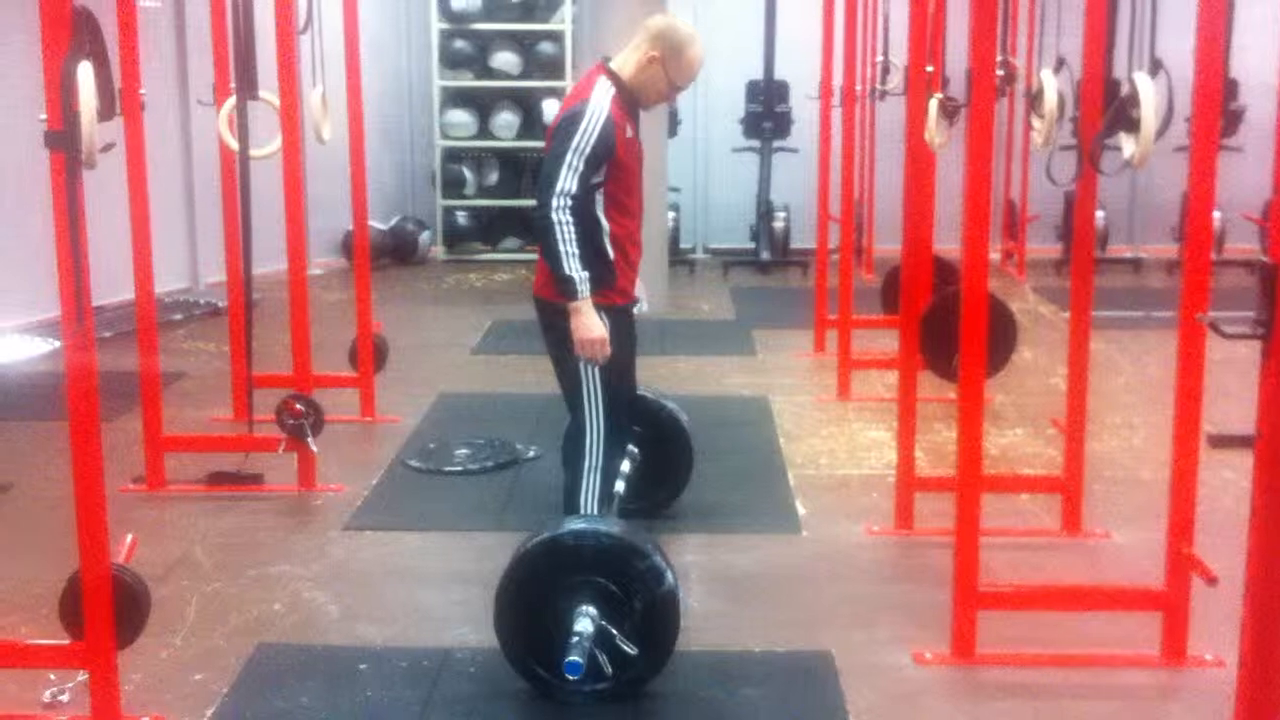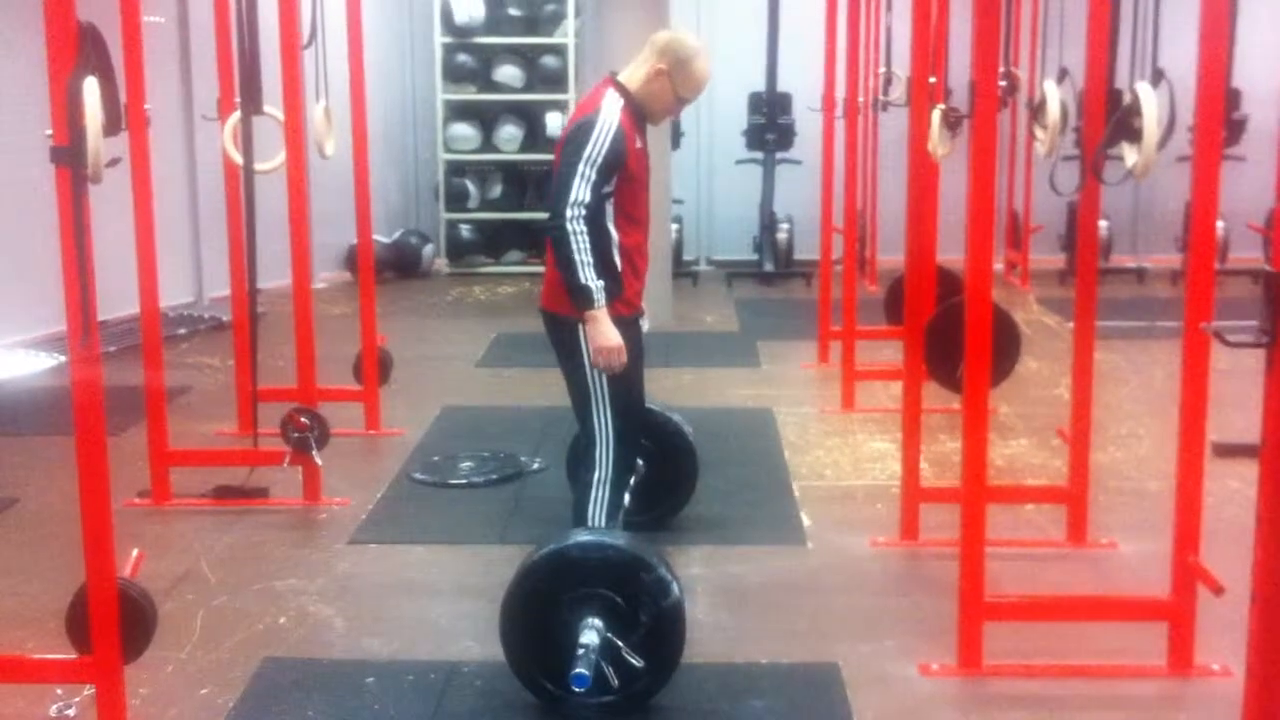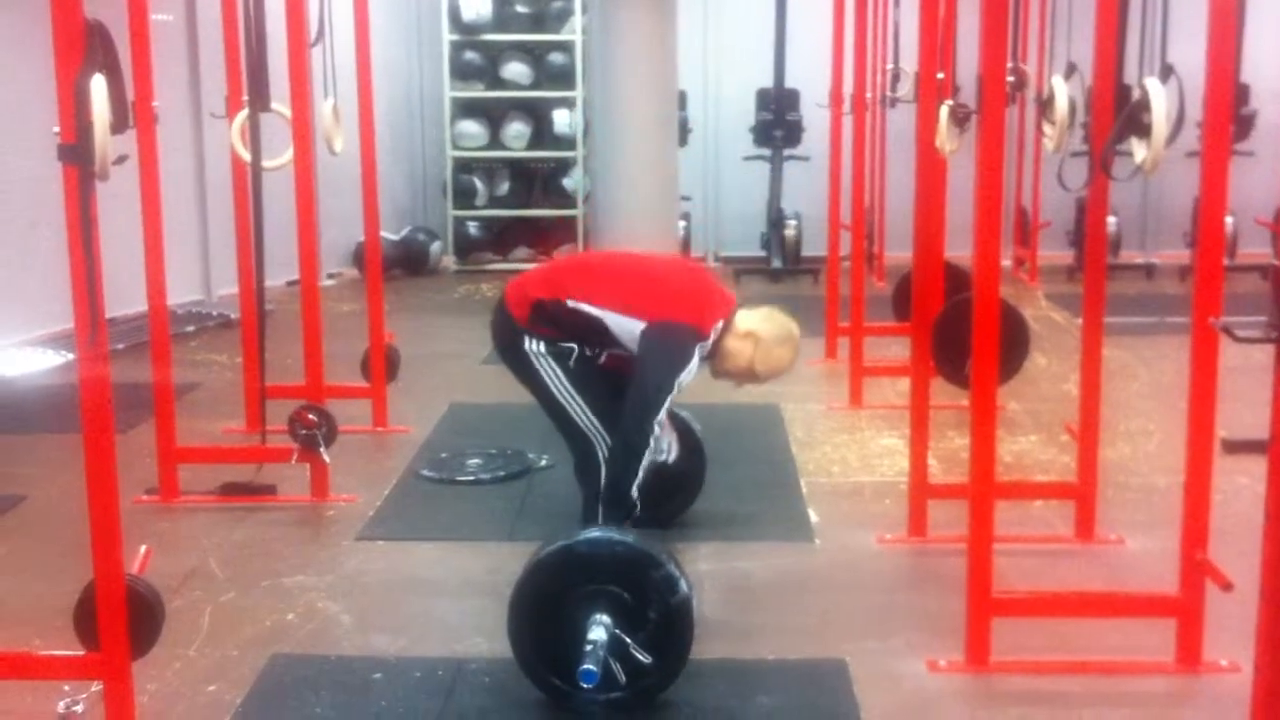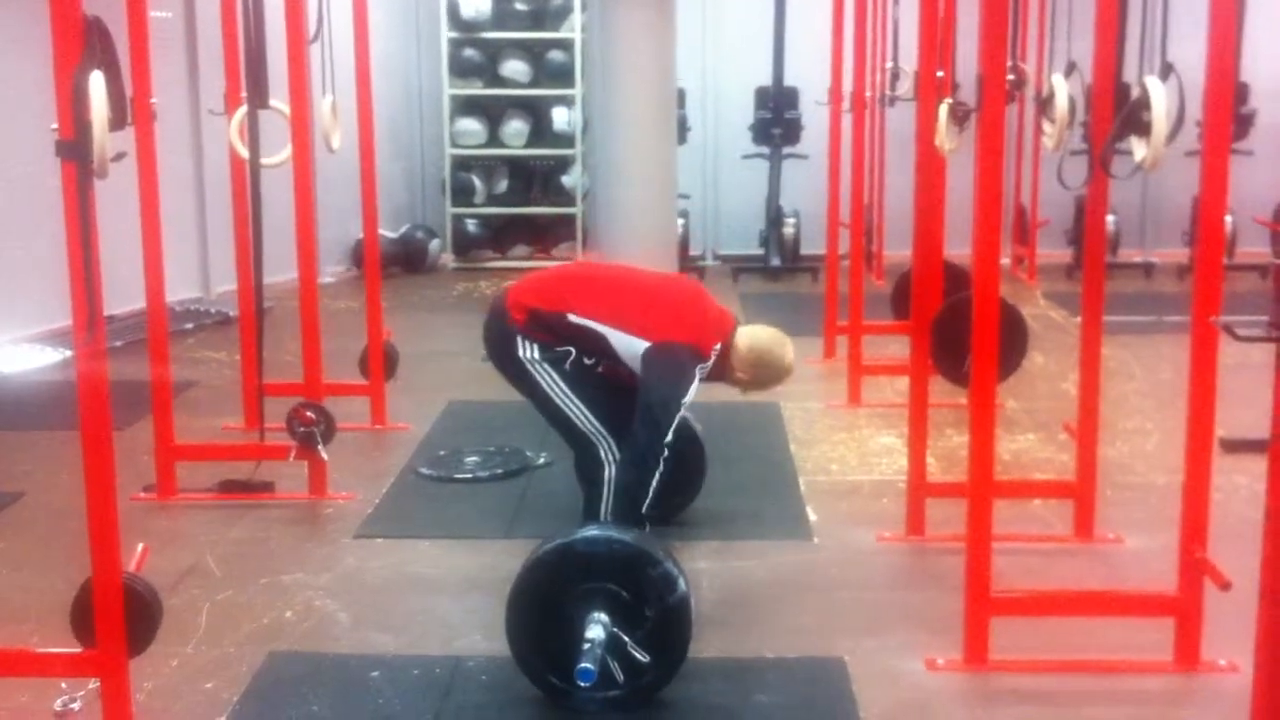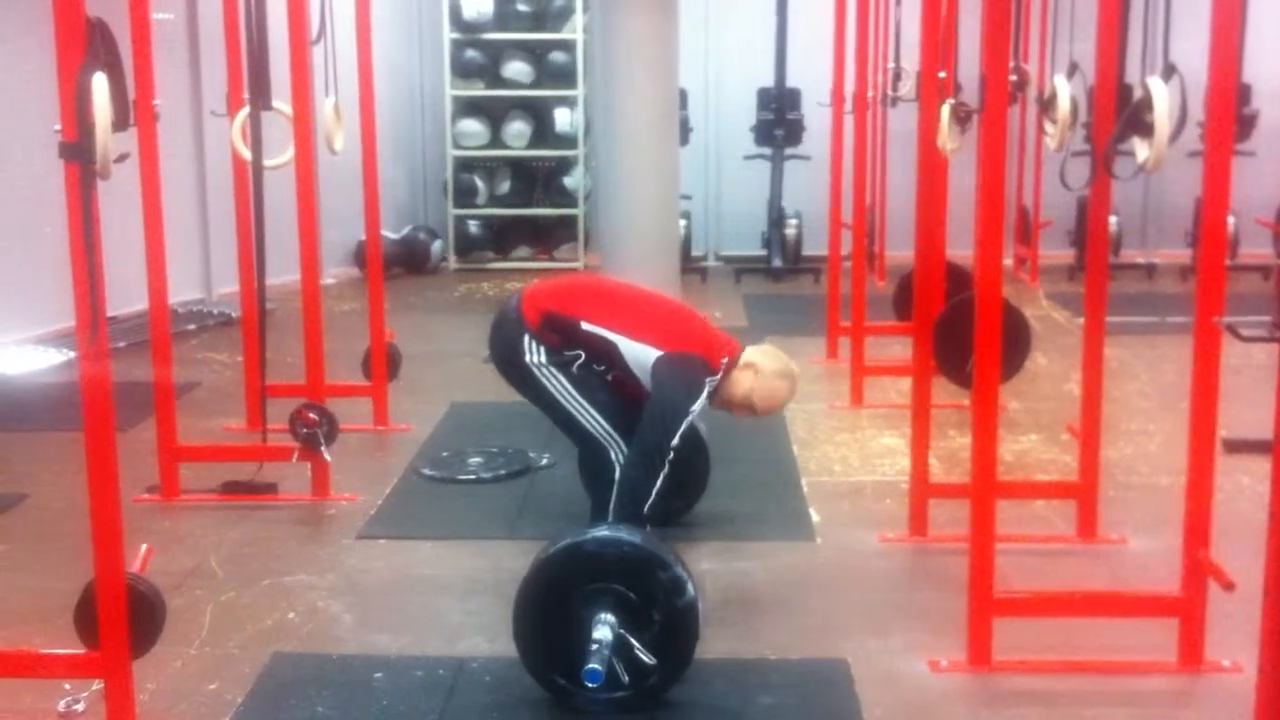
dt=1s
person 1, frame 1
left shoulder: (618, 104)
right shoulder: (593, 111)
right elbow: (554, 210)
right wrist: (580, 307)
left hip: (608, 295)
right hip: (584, 305)
left knee: (615, 416)
right knee: (596, 427)
left ankle: (600, 523)
person 1, frame 2
left shoulder: (624, 117)
right shoulder: (602, 122)
right elbow: (568, 221)
right wrist: (595, 315)
left hip: (615, 307)
right hip: (589, 315)
left knee: (626, 428)
right knee: (607, 438)
left ankle: (609, 533)
person 1, frame 3
left shoulder: (710, 300)
right shoulder: (688, 337)
right elbow: (637, 425)
left wrist: (656, 416)
right wrist: (617, 520)
left hip: (555, 308)
right hip: (529, 323)
right knee: (603, 446)
person 1, frame 4
left shoulder: (706, 320)
right shoulder: (681, 359)
right elbow: (646, 449)
left hip: (544, 310)
right hip: (522, 327)
left knee: (626, 423)
right knee: (607, 451)
person 1, frame 5
left shoulder: (709, 352)
right shoulder: (691, 373)
right elbow: (648, 457)
left hip: (549, 318)
right hip: (527, 334)
left knee: (630, 430)
right knee: (617, 452)
